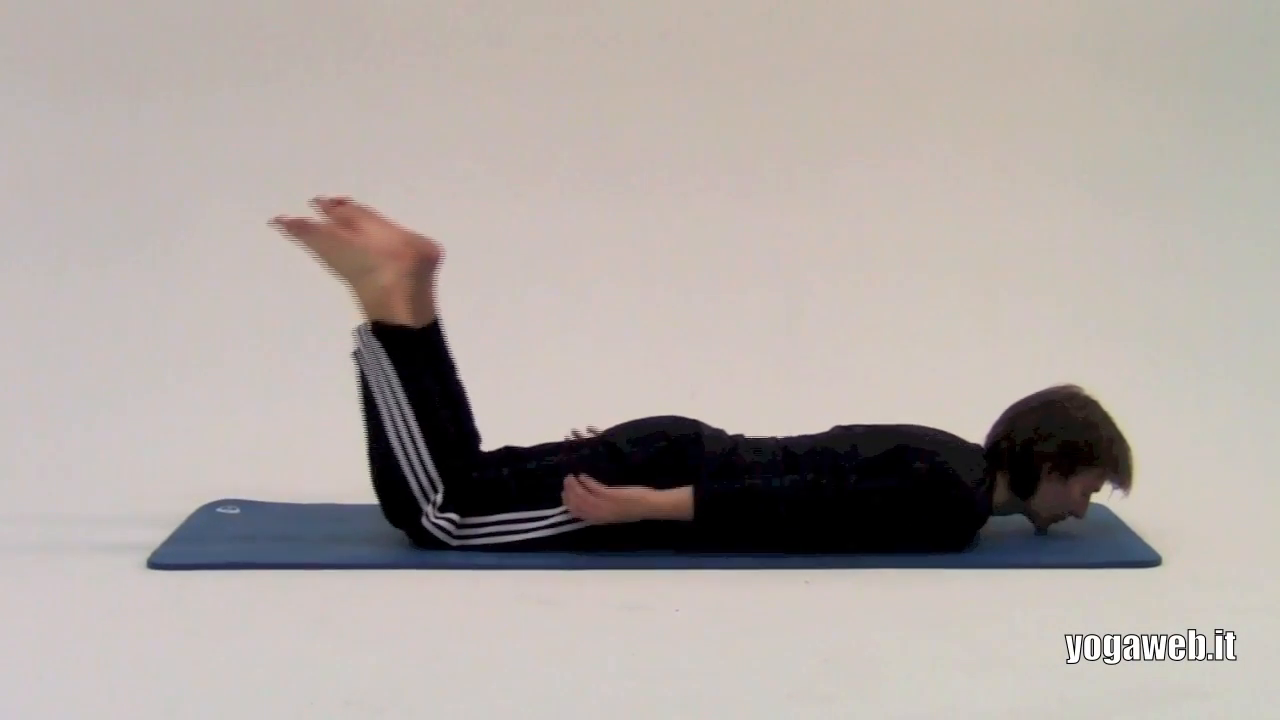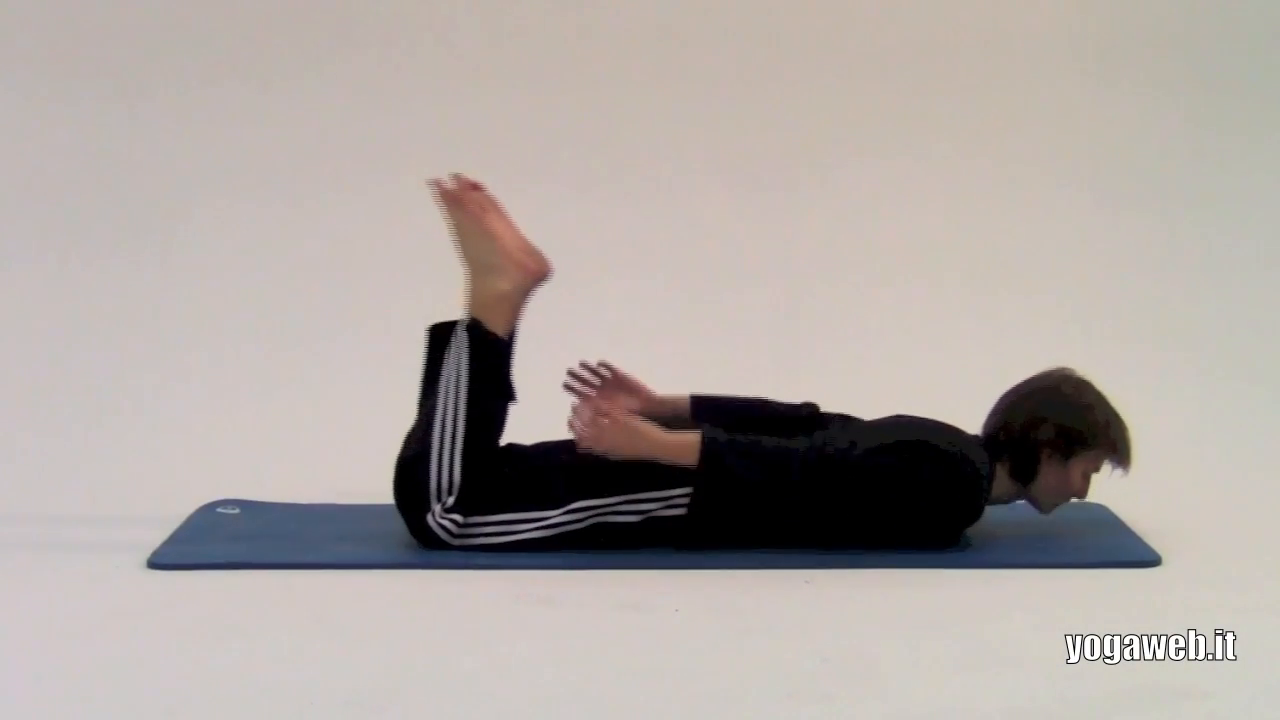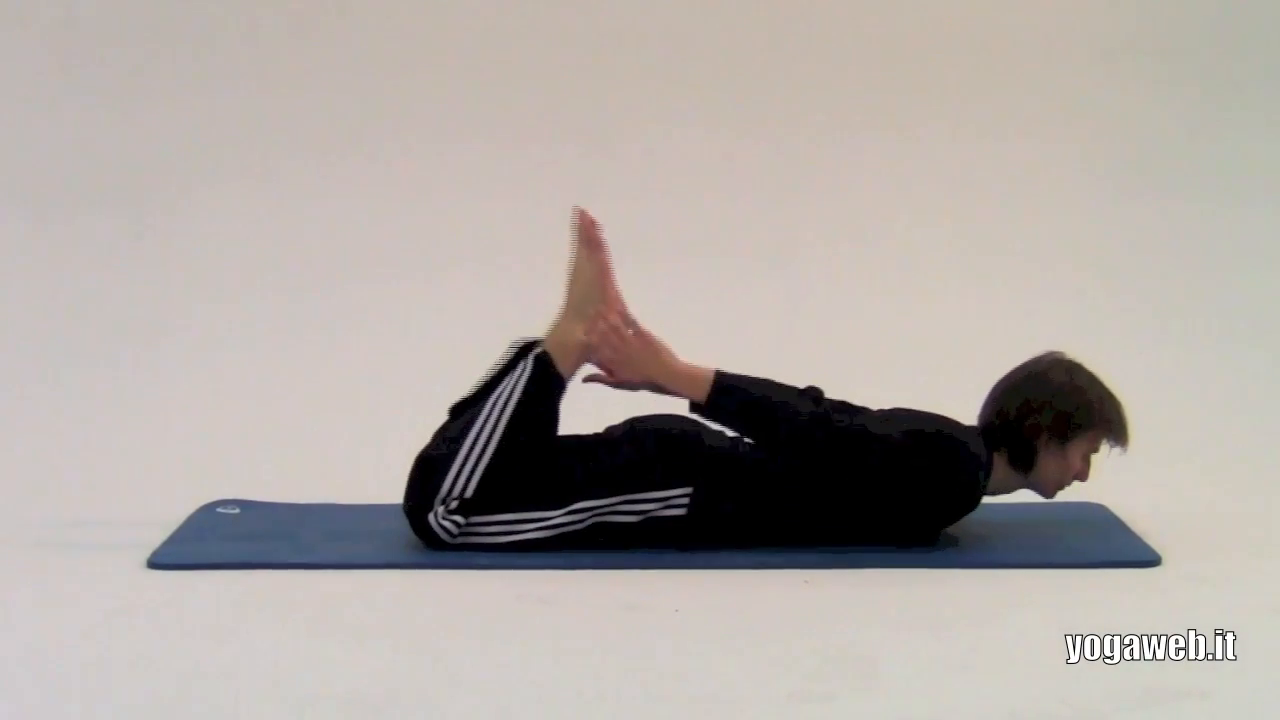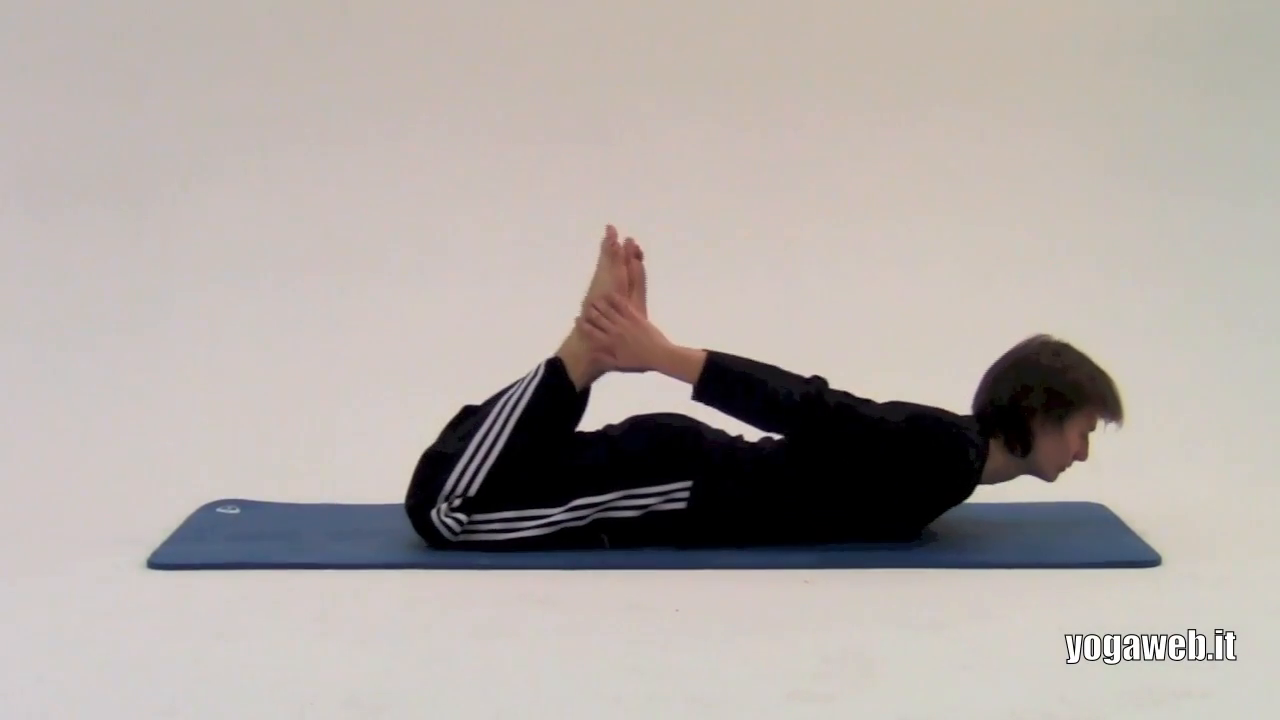
dt=0.4s
person 1, frame 1
left shoulder: (947, 460)
right shoulder: (953, 506)
right elbow: (809, 506)
right wrist: (655, 506)
left hip: (676, 452)
right hip: (673, 480)
left knee: (457, 483)
right knee: (438, 508)
left ankle: (404, 288)
right ankle: (389, 292)
person 1, frame 2
left shoulder: (947, 451)
right shoulder: (954, 490)
left elbow: (797, 424)
right elbow: (813, 477)
left wrist: (662, 410)
right wrist: (658, 443)
left hip: (675, 466)
right hip: (673, 490)
right knee: (434, 505)
left ankle: (500, 294)
right ankle: (494, 296)
person 1, frame 3
left shoulder: (944, 444)
right shoulder: (953, 474)
left elbow: (809, 413)
right elbow: (816, 439)
left wrist: (667, 376)
right wrist: (672, 374)
left hip: (676, 465)
right hip: (670, 488)
right knee: (440, 506)
person 1, frame 4
left shoulder: (943, 440)
right shoulder: (949, 454)
left elbow: (810, 402)
right elbow: (813, 416)
left wrist: (664, 356)
right wrist: (668, 357)
left hip: (678, 464)
right hip: (669, 483)
right knee: (442, 506)
